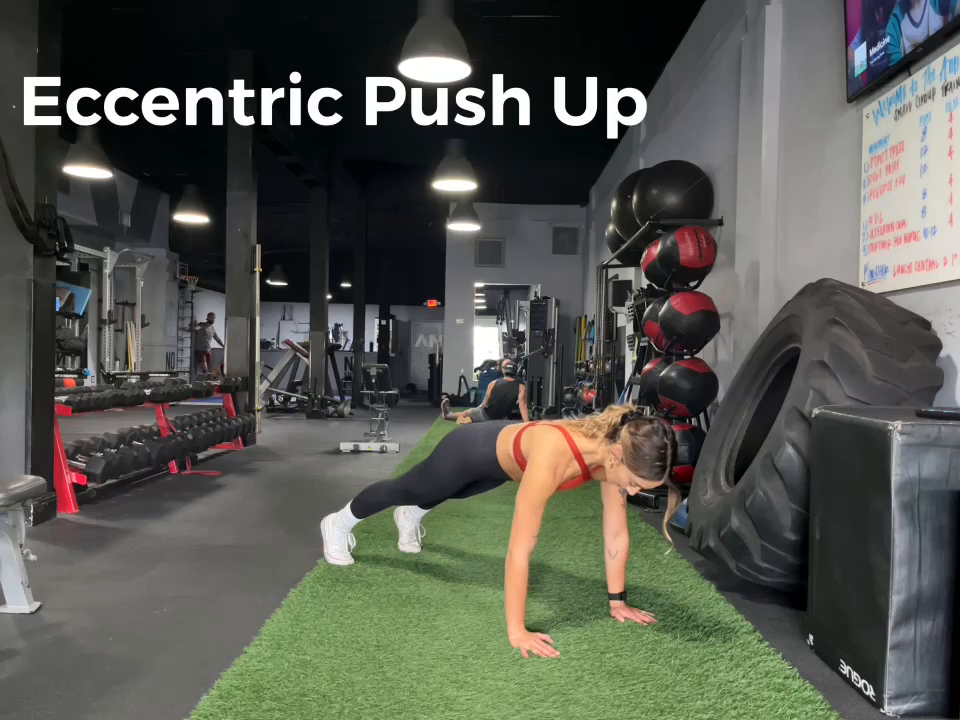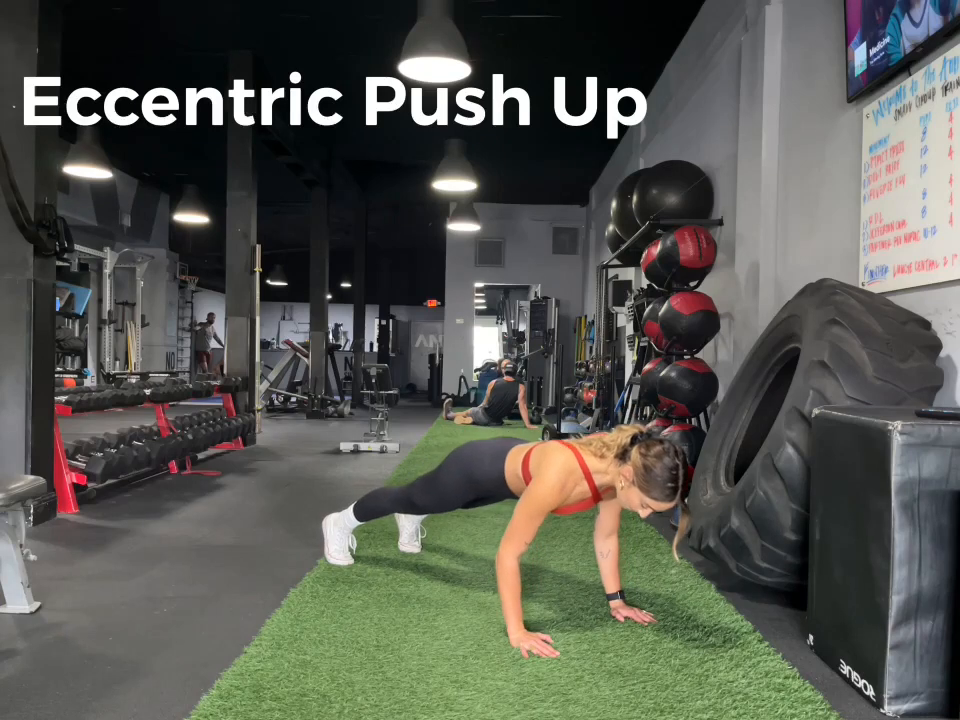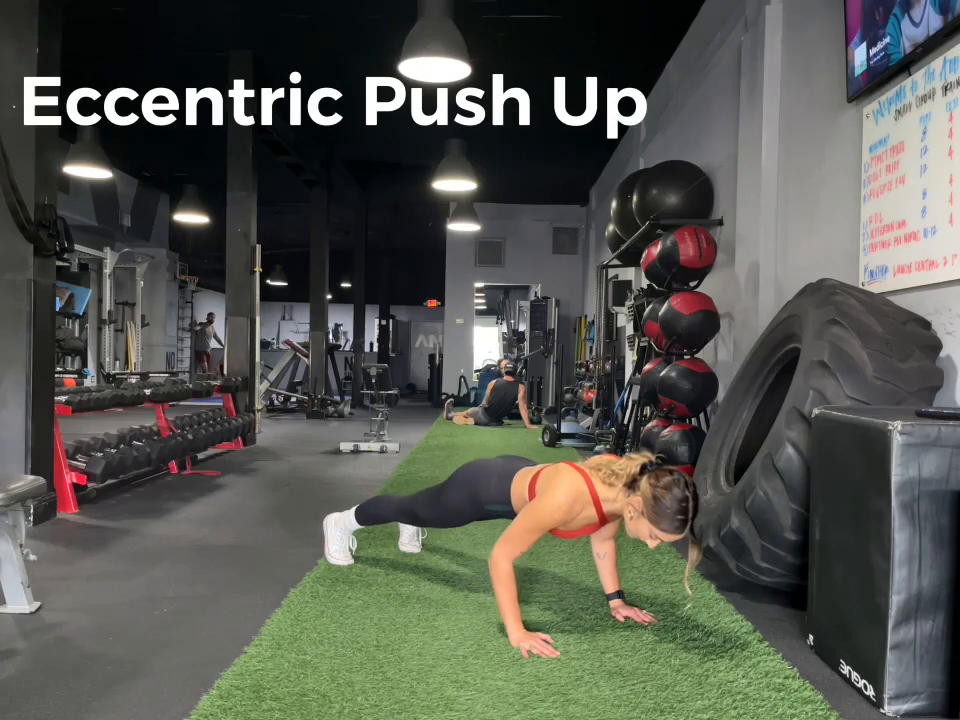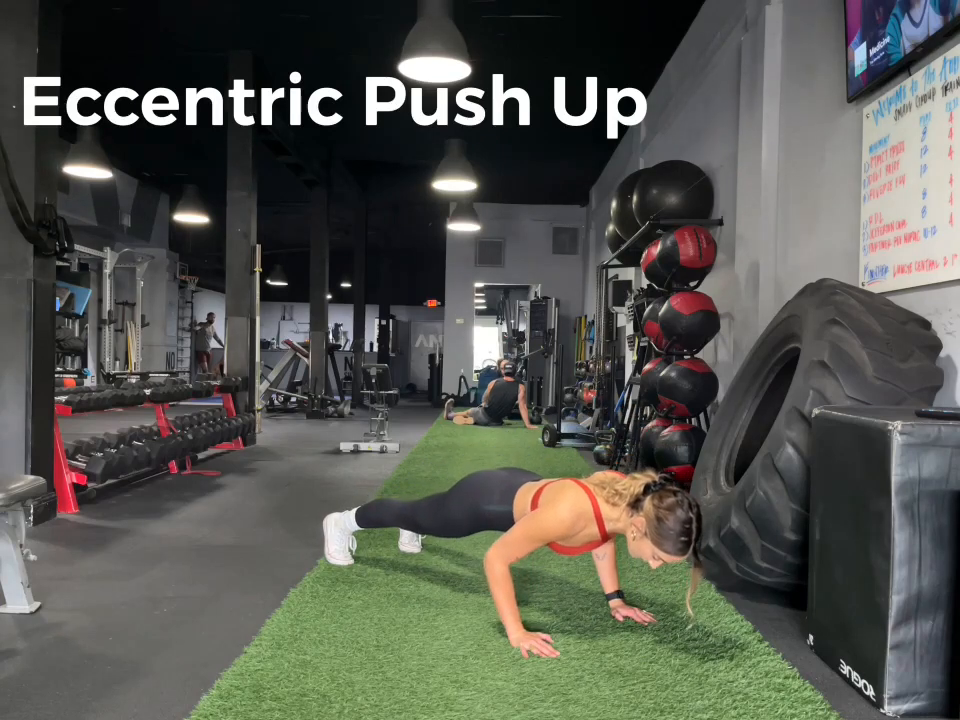
dt=0.4s
person 1, frame 1
left shoulder: (615, 451)
right shoulder: (553, 456)
left elbow: (617, 533)
right elbow: (520, 551)
left wrist: (618, 600)
right wrist: (516, 631)
left hip: (504, 453)
right hip: (472, 451)
left knee: (447, 496)
right knee: (405, 490)
left ankle: (409, 518)
right ankle: (338, 522)
person 1, frame 2
left shoulder: (621, 466)
right shoulder: (560, 474)
left elbow: (606, 537)
right elbow: (508, 553)
left wrist: (616, 599)
right wrist: (516, 631)
left hip: (511, 462)
right hip: (478, 468)
right knee: (409, 499)
left ankle: (410, 523)
right ankle: (340, 522)
person 1, frame 3
left shoulder: (628, 486)
right shoulder: (567, 497)
left elbow: (603, 539)
right elbow: (500, 557)
left wrist: (615, 599)
right wrist: (517, 632)
left hip: (517, 477)
right hip: (484, 488)
right knee: (410, 508)
left ankle: (411, 527)
right ankle: (341, 522)
person 1, frame 4
left shoulder: (632, 500)
right shoulder: (570, 512)
left elbow: (602, 540)
right elbow: (495, 559)
left wrist: (614, 598)
right wrist: (516, 631)
left hip: (520, 489)
right hip: (486, 500)
right knee: (416, 517)
left ankle: (412, 530)
right ankle: (341, 522)
